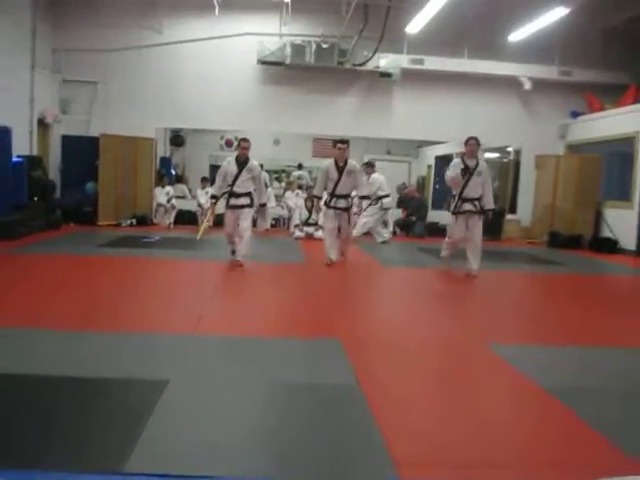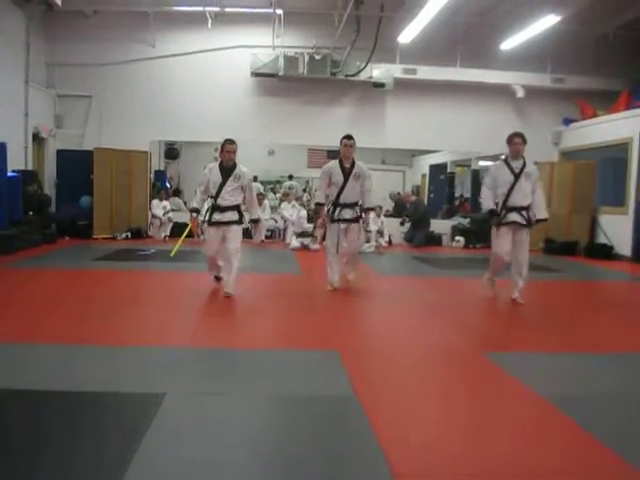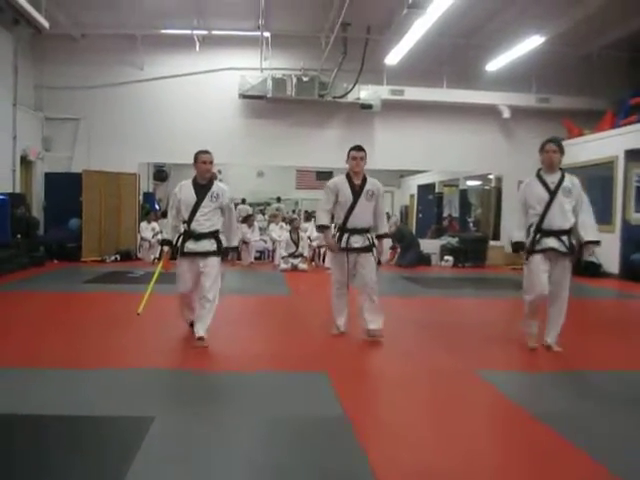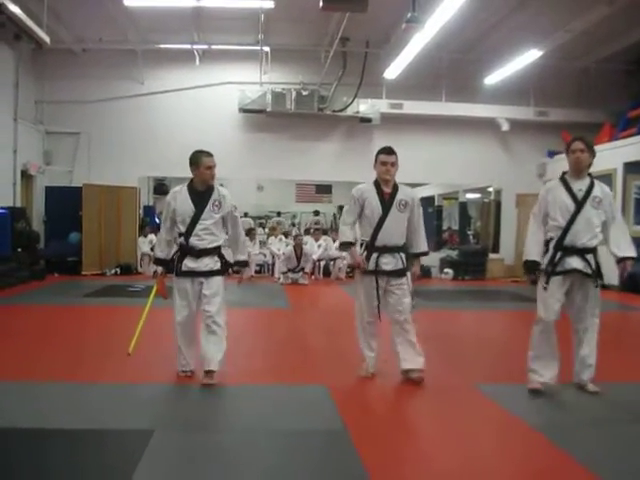
dt=1s
person 1, frame 1
left shoulder: (483, 166)
right shoulder: (457, 163)
left elbow: (487, 187)
right elbow: (449, 180)
left wrist: (488, 206)
right wrist: (461, 173)
left hip: (476, 206)
right hip: (460, 205)
left knee: (475, 238)
right knee: (456, 236)
left ankle: (472, 267)
right ankle: (447, 252)
person 1, frame 2
left shoulder: (531, 169)
right shoulder: (497, 168)
left elbow: (537, 192)
right elbow: (487, 190)
left wrist: (541, 215)
right wrist: (490, 209)
left hip: (523, 217)
right hip: (502, 216)
left knee: (521, 257)
right knee: (501, 254)
left ankle: (516, 292)
right ankle: (492, 275)
person 1, frame 3
left shoulder: (572, 183)
right shoulder: (530, 184)
left elbow: (583, 210)
right elbow: (522, 215)
left wrist: (589, 238)
right wrist: (519, 242)
left hip: (563, 243)
right hip: (537, 242)
left knee: (559, 294)
right knee: (537, 291)
left ankle: (551, 337)
right ankle: (532, 332)
person 1, frame 4
left shoulder: (602, 191)
right shoulder: (551, 189)
left elbow: (614, 224)
right elbow: (537, 226)
left wrist: (625, 253)
right wrist: (532, 261)
left hip: (586, 263)
right hip: (555, 261)
left knee: (586, 321)
right knee: (545, 318)
left ankle: (583, 376)
right ankle: (539, 376)
person 2, frame 1
left shoulder: (254, 166)
right shoulder: (228, 163)
left elbow: (260, 185)
right elbow: (220, 180)
left wrist: (262, 203)
right wrist: (214, 197)
left hip: (246, 201)
right hip: (231, 200)
left knee: (244, 230)
right knee: (229, 229)
left ankle: (239, 257)
right ankle: (234, 247)
person 2, frame 2
left shoulder: (243, 173)
right shoulder: (210, 170)
left elbow: (250, 196)
right elbow: (201, 191)
left wrist: (254, 219)
right wrist: (195, 212)
left hip: (233, 217)
right hip: (214, 216)
left knee: (232, 253)
right knee: (211, 252)
left ankle: (229, 288)
right ankle: (217, 272)
person 2, frame 3
left shoulder: (222, 190)
right shoulder: (182, 188)
left elbow: (230, 219)
right elbow: (173, 217)
right wrist: (167, 244)
left hip: (211, 245)
right hip: (187, 244)
left knee: (208, 291)
right knee: (185, 289)
left ankle: (200, 333)
right ankle: (192, 317)
person 2, frame 4
left shoulder: (223, 196)
right shoulder: (176, 196)
left elbow: (235, 231)
right elbow: (167, 231)
left wrist: (241, 261)
right wrist: (161, 262)
left hip: (213, 263)
right hip: (184, 262)
left knee: (213, 316)
right knee: (184, 316)
left ankle: (210, 368)
right ankle: (186, 364)
person 3, frame 1
left shoulder: (354, 167)
right shoulder: (326, 166)
left elbow: (359, 185)
right elbow: (320, 185)
right wrist: (317, 202)
left hip: (346, 202)
right hip: (331, 202)
left knee: (346, 231)
right knee: (330, 229)
left ankle: (342, 250)
right ankle: (331, 256)
person 3, frame 2
left shoulder: (363, 170)
right shoulder: (329, 168)
left elbow: (367, 192)
right elbow: (321, 190)
left wrist: (367, 214)
right wrist: (321, 210)
left hip: (354, 213)
right hip: (335, 213)
left knee: (354, 248)
right knee: (333, 250)
left ankle: (350, 275)
right ankle: (333, 282)
person 3, frame 3
left shoulder: (376, 186)
right shoulder: (335, 184)
left elbow: (380, 214)
right elbow: (324, 210)
left wrist: (380, 241)
right wrist: (327, 233)
left hip: (366, 241)
right hip: (342, 240)
left knee: (370, 284)
right knee: (340, 285)
left ankle: (373, 327)
right ankle: (339, 323)
person 3, frame 4
left shoulder: (409, 196)
right shoulder: (360, 192)
left elbow: (416, 229)
right elbow: (346, 223)
left wrist: (415, 260)
right wrist: (352, 250)
left hip: (398, 261)
right hip: (369, 261)
left knee: (402, 315)
right knee: (367, 316)
left ankle: (411, 366)
right ankle: (369, 363)
